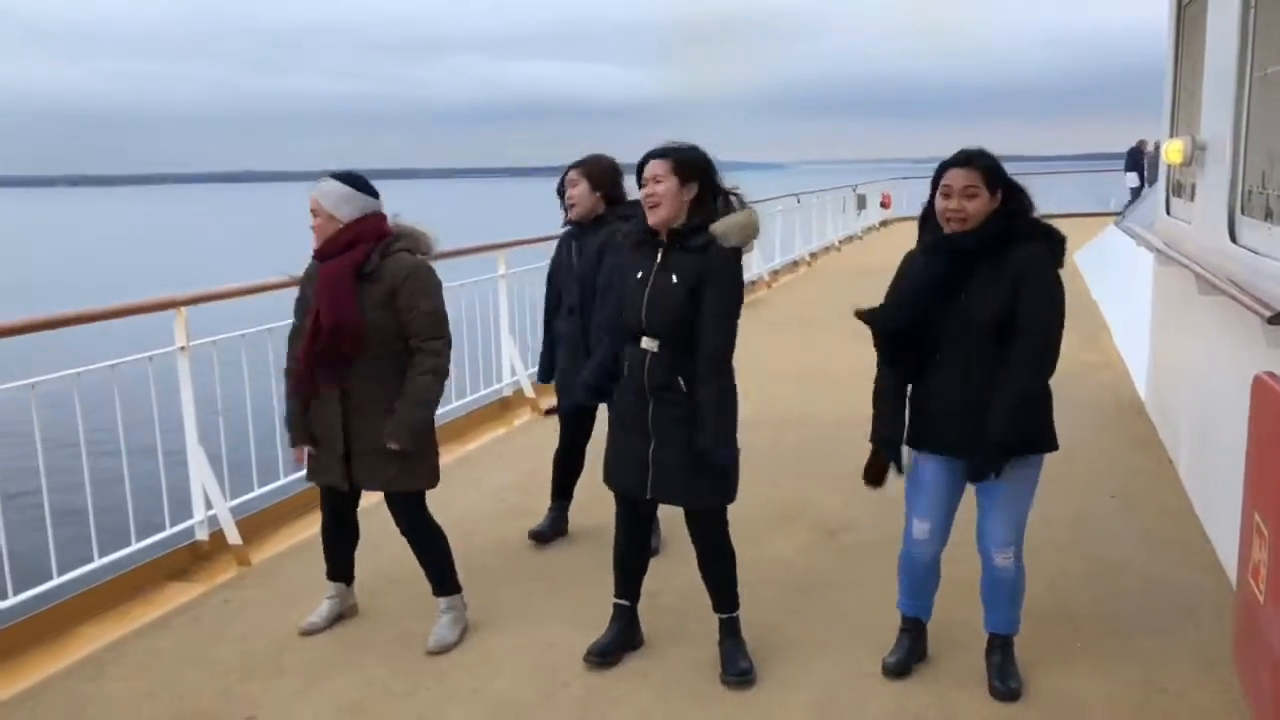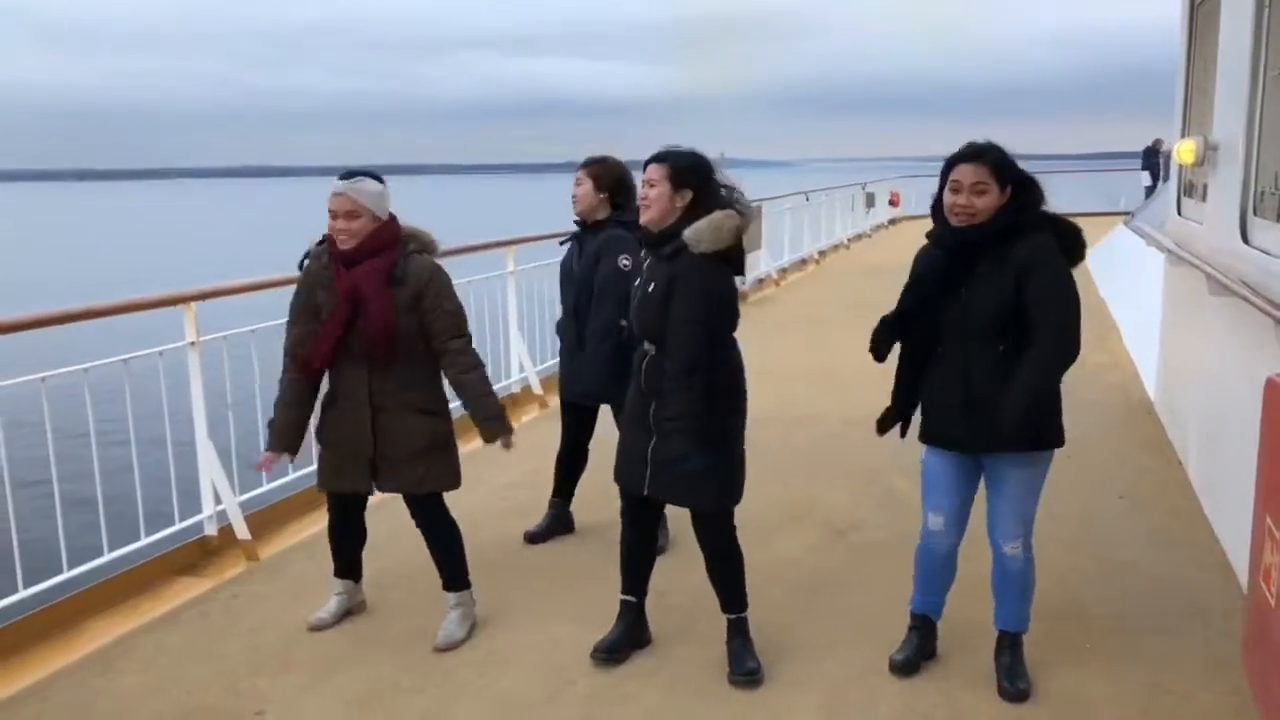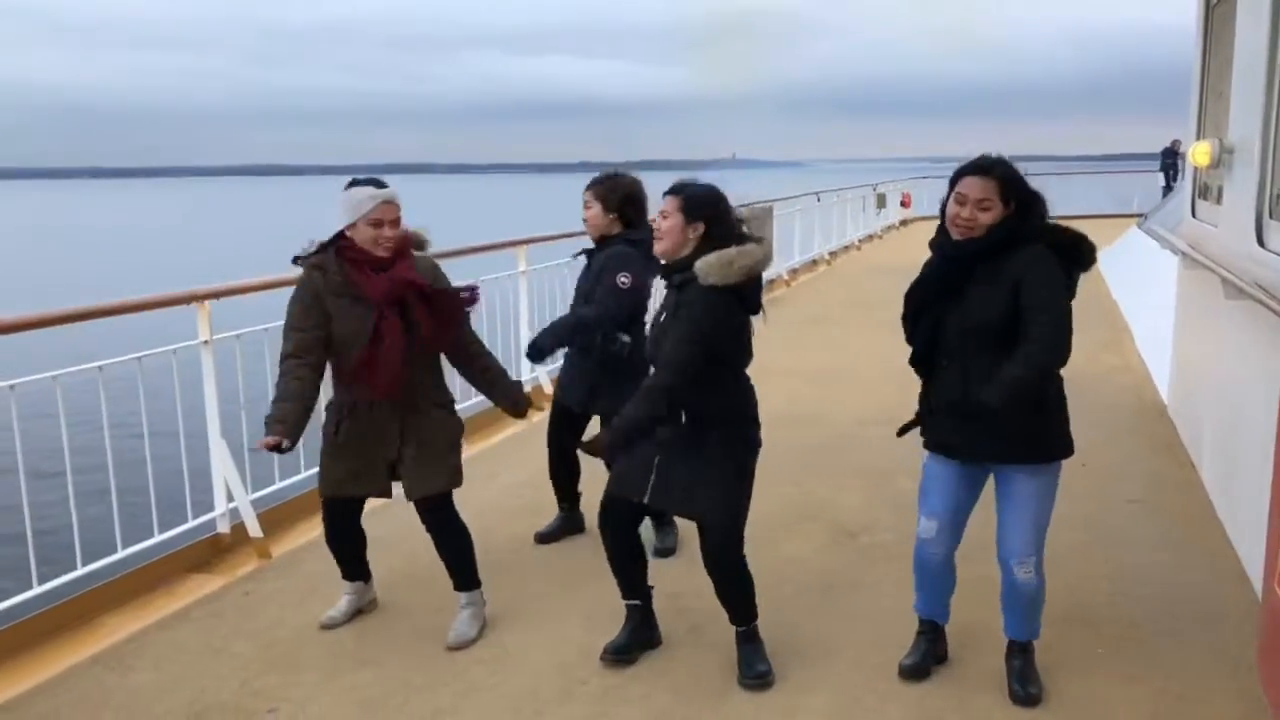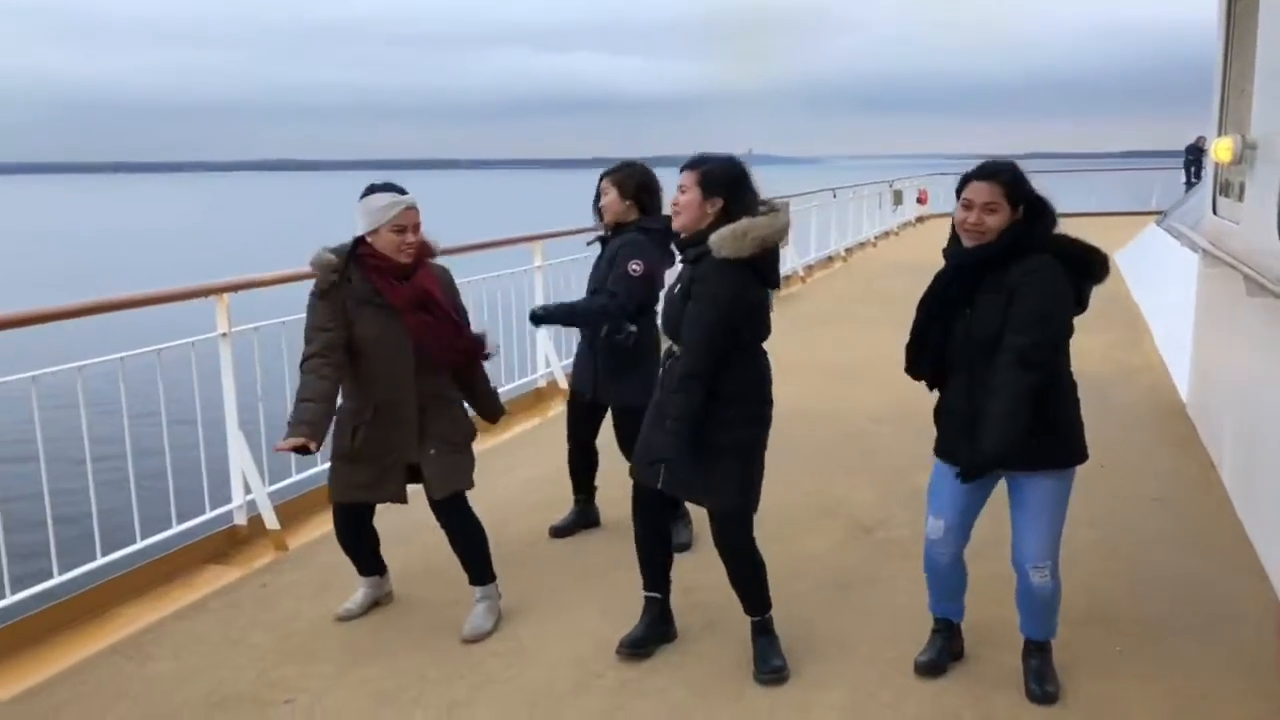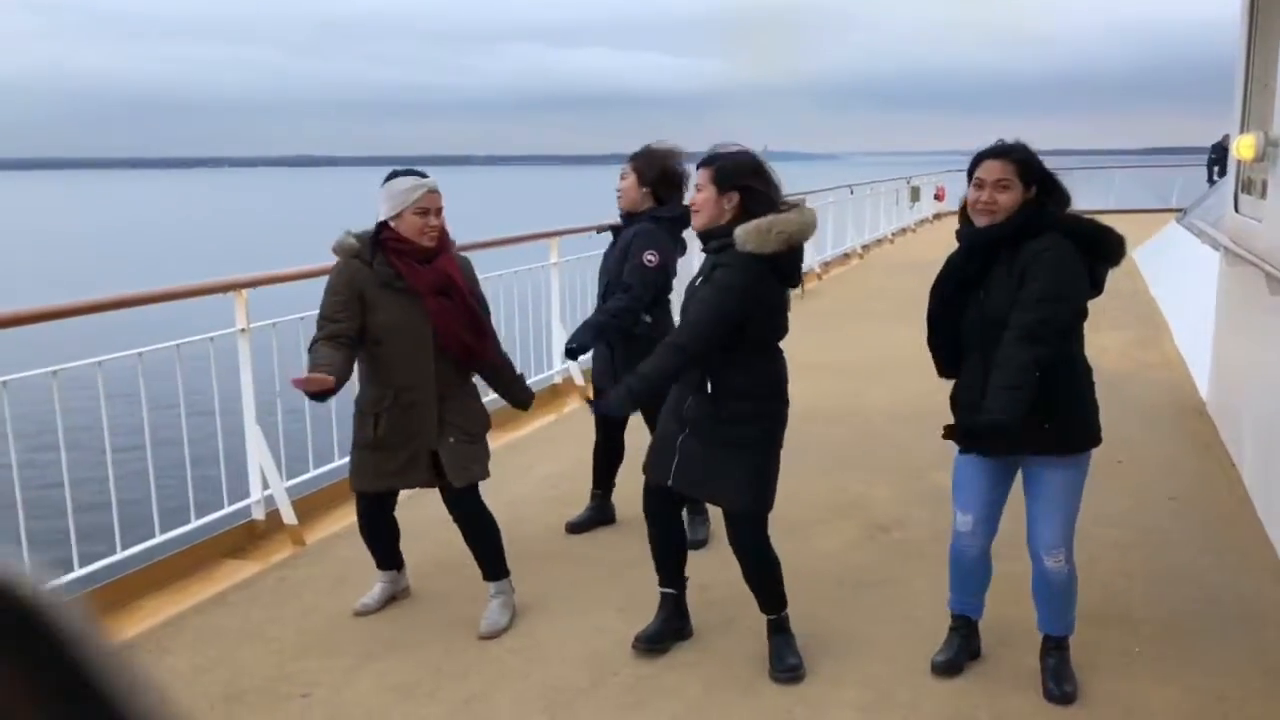
dt=0.2s
person 1, frame 1
left shoulder: (1028, 260)
right shoulder: (921, 263)
left elbow: (1037, 354)
right elbow: (895, 354)
left wrist: (1001, 434)
right wrist: (884, 438)
left hip: (1010, 438)
right hip: (935, 432)
left knee: (1001, 550)
right knee: (921, 542)
left ankle: (1000, 646)
right ankle: (912, 631)
person 1, frame 2
left shoulder: (1036, 252)
right shoulder: (936, 255)
left elbow: (1059, 339)
right elbow: (914, 336)
left wrist: (1018, 411)
right wrist: (903, 399)
left hip: (1019, 430)
right hip: (948, 424)
left knee: (1010, 542)
right knee: (937, 536)
left ankle: (1010, 645)
right ankle: (922, 629)
person 1, frame 3
left shoulder: (1033, 263)
right shoulder: (947, 264)
left elbow: (1048, 346)
left wrist: (995, 400)
right wrist: (928, 408)
left hip: (1026, 438)
right hip: (954, 431)
left knee: (1020, 561)
right knee: (932, 542)
left ankle: (1020, 651)
right ankle: (930, 635)
person 1, frame 4
left shoulder: (1039, 274)
right shoulder: (961, 272)
left elbow: (1023, 363)
left wrist: (995, 441)
right wrist: (964, 435)
left hip: (1038, 442)
right hip: (964, 435)
left knee: (1035, 564)
right knee: (940, 544)
left ankle: (1038, 650)
right ankle: (946, 632)
person 1, frame 5
left shoulder: (1051, 254)
right shoulder: (974, 254)
left elbow: (1030, 340)
left wrist: (1001, 413)
right wrist: (978, 413)
left hip: (1052, 425)
right hip: (983, 418)
left knee: (1050, 550)
right knee: (968, 537)
left ankle: (1055, 649)
right ankle: (964, 630)
person 2, frame 1
left shoulder: (713, 260)
right shoulder: (634, 251)
left elbow: (714, 352)
right elbow: (614, 328)
left wrist: (714, 429)
right wrist: (591, 381)
left hip: (693, 409)
right hip: (634, 407)
left knee: (706, 524)
right knee: (631, 516)
left ankle: (730, 633)
right ankle: (624, 622)
person 2, frame 2
left shoulder: (700, 267)
right shoulder: (663, 253)
left elbow: (688, 359)
left wrist: (688, 435)
left hip: (705, 414)
right hip: (650, 404)
left knee: (713, 525)
right knee: (636, 513)
left ankle: (738, 632)
right ankle: (632, 618)
person 2, frame 3
left shoulder: (709, 298)
right shoulder: (687, 283)
left elbow: (671, 379)
left wrist: (615, 435)
left hip: (714, 438)
right hip: (669, 427)
left knee: (720, 548)
right knee: (616, 516)
left ankle: (749, 639)
right ankle: (640, 622)
person 2, frame 4
left shoulder: (725, 272)
right shoulder: (706, 257)
left elbow: (696, 361)
left wrist: (677, 434)
right wrist: (670, 422)
left hip: (727, 417)
right hip: (686, 405)
left knee: (731, 531)
right knee: (648, 507)
left ankle: (763, 630)
right ankle: (657, 614)
person 2, frame 5
left shoulder: (749, 264)
right shoulder: (730, 251)
left elbow: (691, 341)
left wrist: (629, 392)
left hip: (743, 416)
right hip: (693, 401)
left knee: (744, 530)
right knee: (660, 501)
left ankle: (779, 629)
right ankle: (672, 611)
person 3, frame 1
left shoulder: (405, 270)
right shoulder: (319, 274)
left elbow: (431, 353)
right elbow: (302, 352)
left wrist: (411, 422)
right wrist: (299, 426)
left hip: (389, 424)
right hip: (332, 424)
left knee: (409, 515)
right knee: (336, 512)
left ankle: (452, 606)
right ankle: (340, 595)
person 3, frame 2
left shoulder: (419, 273)
right shoulder: (318, 275)
left elbow: (454, 350)
right elbow: (301, 359)
left wrist: (488, 413)
right wrist: (285, 432)
left hip: (412, 425)
right hip: (346, 426)
left knee: (428, 512)
right knee: (344, 511)
left ankle: (460, 602)
right ankle: (348, 590)
person 3, frame 3
left shoulder: (423, 274)
right shoulder: (321, 280)
left elbow: (462, 345)
right elbow: (301, 356)
left wrist: (509, 395)
right wrist: (283, 421)
left hip: (424, 424)
right hip: (356, 425)
left knee: (437, 512)
right knee: (338, 516)
left ankle: (471, 602)
right ankle: (359, 590)
person 3, frame 4
left shoulder: (435, 280)
right shoulder: (337, 286)
left elbow: (462, 352)
right elbow: (322, 360)
left wrist: (488, 404)
right wrist: (310, 422)
left hip: (437, 425)
right hip: (368, 429)
left knee: (452, 509)
right knee: (349, 519)
left ankle: (487, 595)
right ankle: (375, 583)
person 3, frame 5
left shoulder: (456, 268)
right shoulder: (357, 271)
left elbow: (482, 341)
right elbow: (334, 338)
left wrist: (516, 389)
right wrist: (324, 375)
left hip: (453, 415)
right hip: (387, 419)
left knee: (464, 500)
right knee: (373, 510)
left ankle: (501, 592)
right ankle: (393, 578)
person 4, frame 1
left shoulder: (621, 236)
right shoulder: (570, 240)
right elbow: (554, 301)
right wrist: (548, 355)
right hip: (574, 360)
right knee: (570, 442)
right ankle: (557, 513)
person 4, frame 2
left shoulder: (619, 242)
right shoulder: (582, 240)
left elbow: (610, 312)
left wrist: (598, 367)
right wrist: (581, 362)
left hip: (619, 363)
right hip: (580, 361)
right knee: (572, 441)
right ankle: (559, 511)
person 4, frame 3
left shoulder: (627, 258)
right shoulder: (604, 254)
left elbow: (602, 317)
left wrist: (553, 335)
left hip: (618, 376)
right hip: (582, 367)
right knee: (559, 443)
left ankle: (663, 523)
right ankle: (569, 513)
person 4, frame 4
left shoulder: (639, 246)
right shoulder: (620, 241)
left elbow: (613, 305)
left wrist: (557, 313)
left hip: (629, 365)
right hip: (595, 359)
left knee: (637, 446)
right knee: (579, 437)
left ankle: (677, 517)
right ankle: (584, 507)
person 4, frame 5
left shoulder: (653, 236)
right shoulder: (631, 230)
left elbow: (631, 300)
left wrist: (589, 331)
right wrist: (592, 331)
left hip: (647, 355)
right hip: (614, 350)
right knee: (607, 430)
left ankle: (696, 512)
right ankle: (600, 503)
